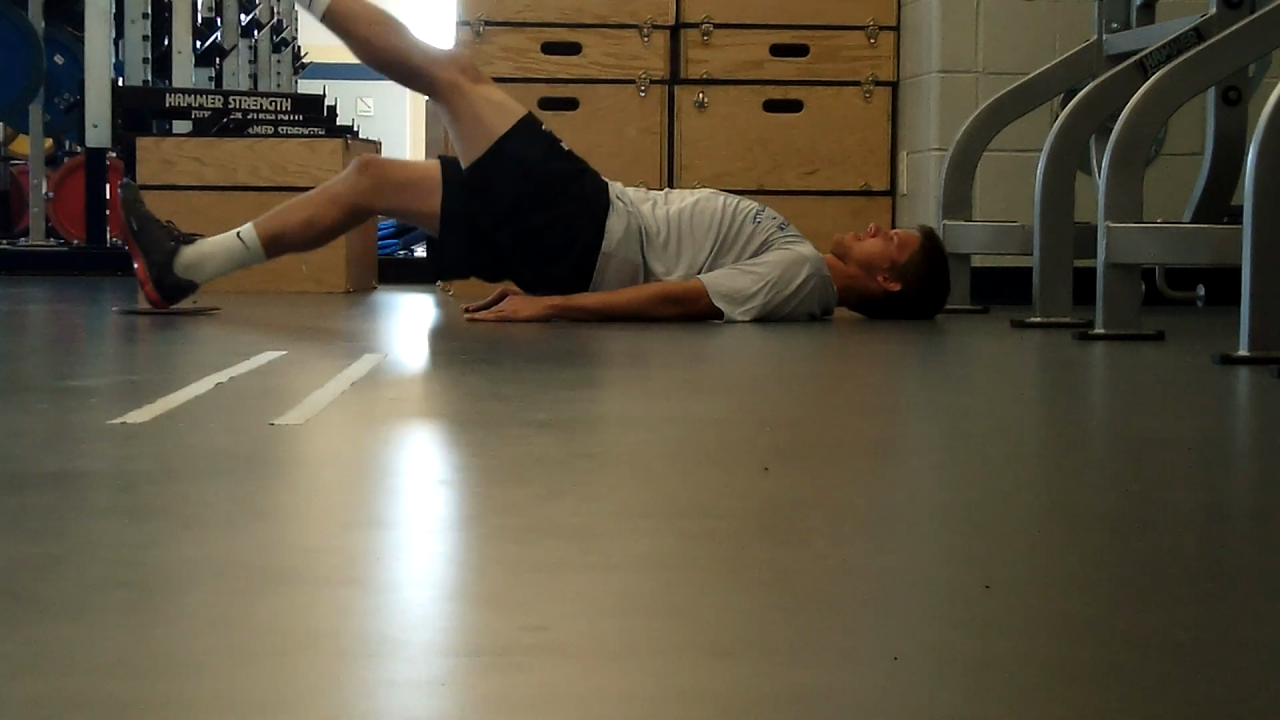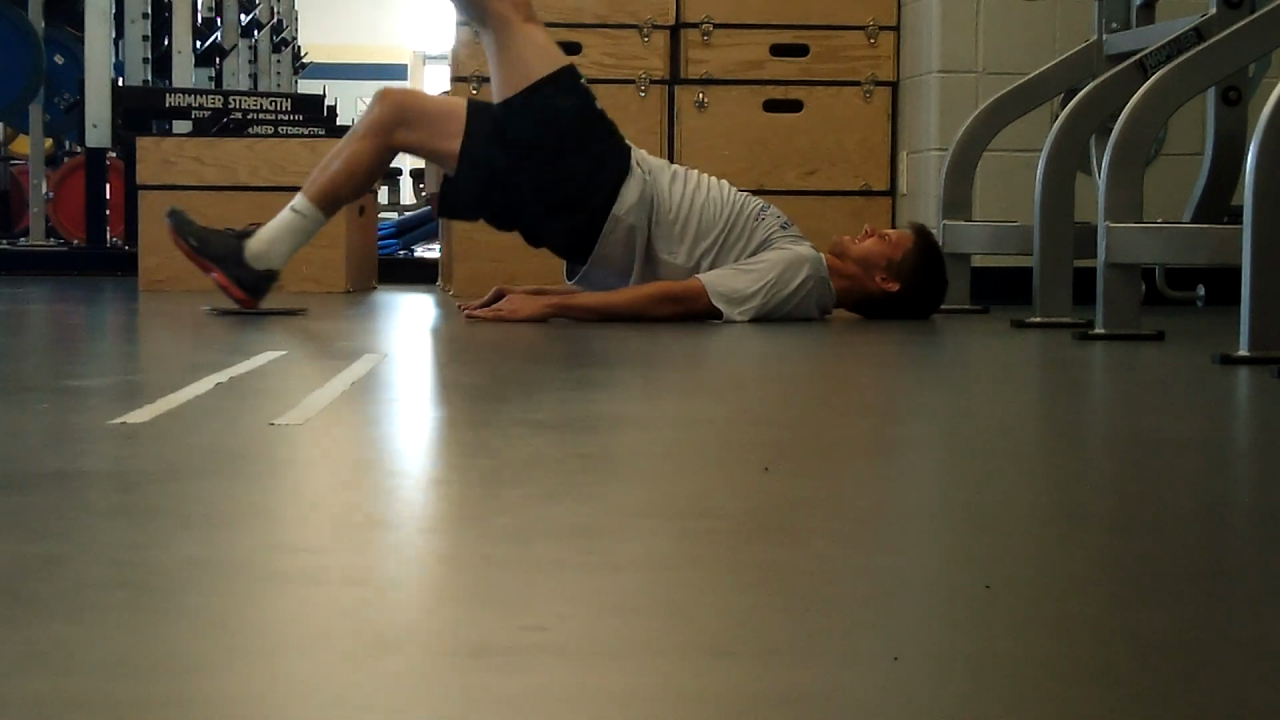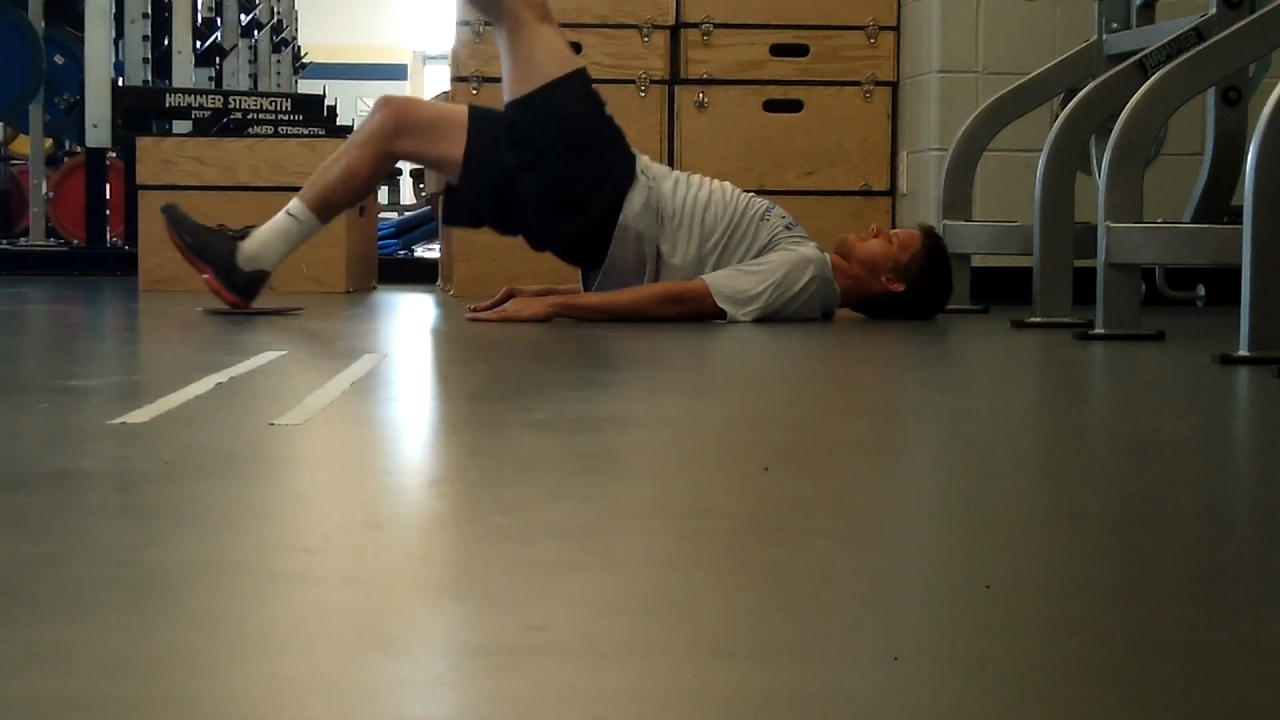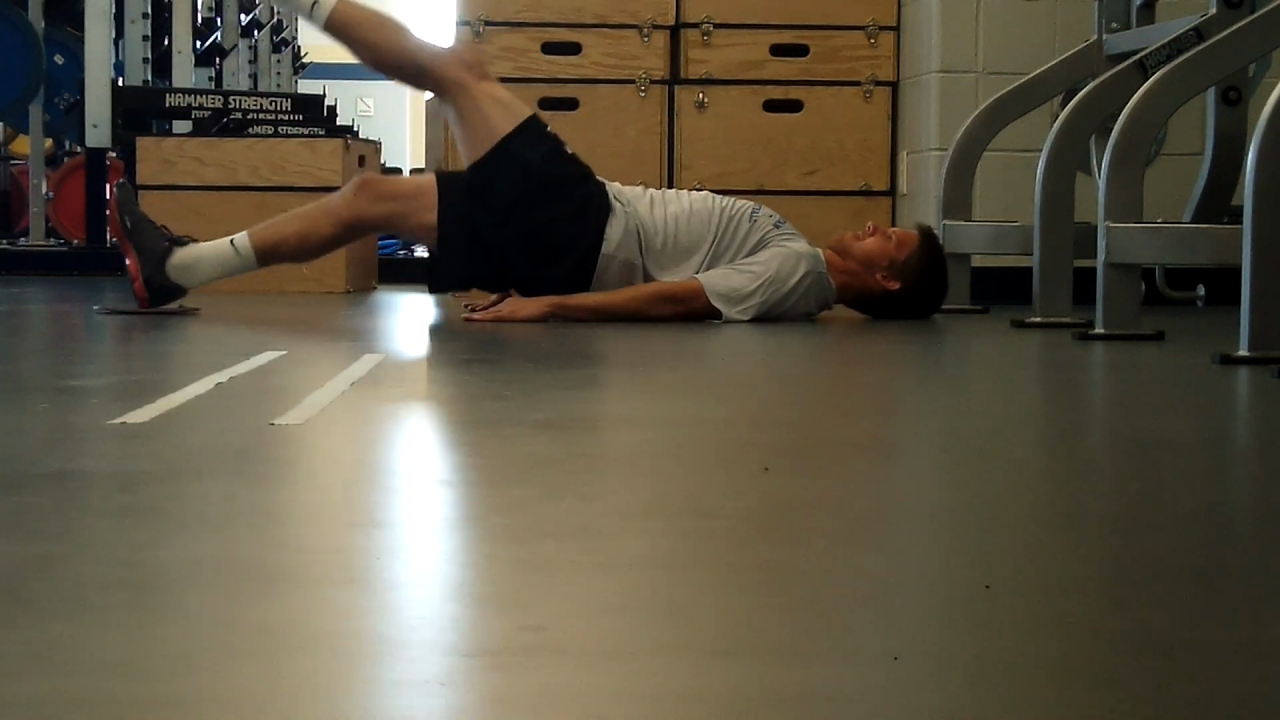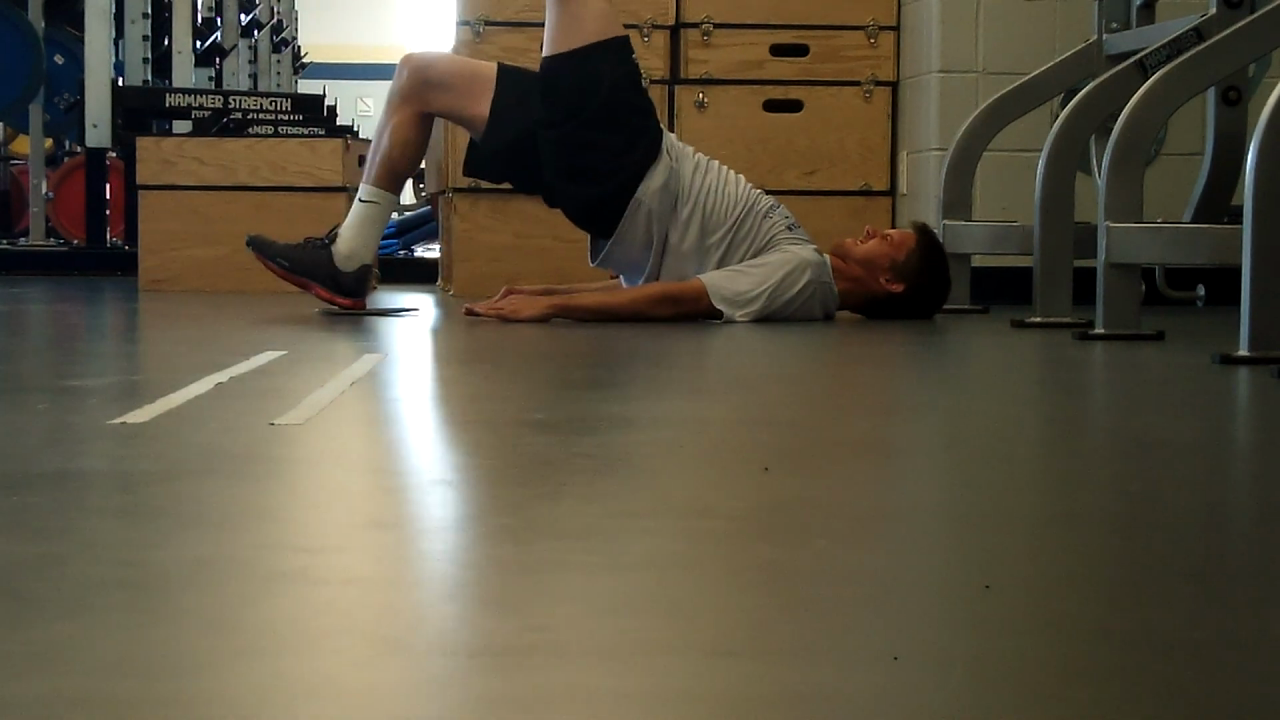
dt=0.7s
person 1, frame 1
left shoulder: (798, 275)
right shoulder: (793, 263)
left elbow: (678, 299)
left wrist: (548, 305)
left hip: (587, 234)
right hip: (595, 228)
left knee: (454, 72)
right knee: (368, 178)
right ankle: (184, 265)
person 1, frame 2
left shoulder: (800, 273)
right shoulder: (795, 267)
left elbow: (677, 301)
left wrist: (551, 305)
left hip: (602, 193)
right hip: (604, 198)
right knee: (391, 112)
right ankle: (259, 257)
person 1, frame 3
left shoulder: (804, 275)
right shoulder: (800, 266)
left elbow: (684, 300)
left wrist: (553, 305)
right wrist: (559, 289)
left hip: (604, 202)
right hip: (612, 213)
right knee: (393, 116)
right ankle: (251, 259)
person 1, frame 4
left shoulder: (800, 271)
right shoulder: (795, 265)
left elbow: (676, 299)
left wrist: (548, 305)
left hip: (584, 237)
right hip: (591, 222)
left knee: (461, 70)
right knee: (370, 195)
right ankle: (177, 269)
person 1, frame 5
left shoulder: (803, 277)
right shoulder: (798, 266)
left elbow: (681, 302)
left wrist: (555, 305)
right knee: (417, 78)
right ankle: (350, 257)
